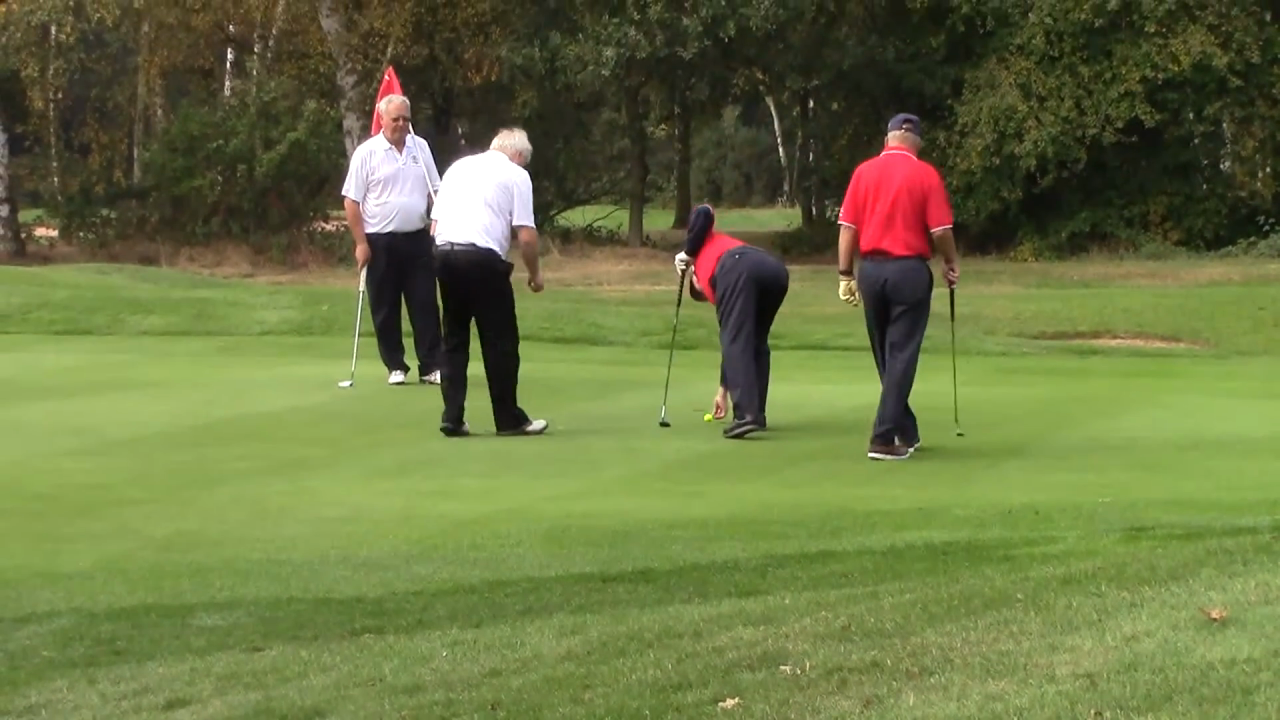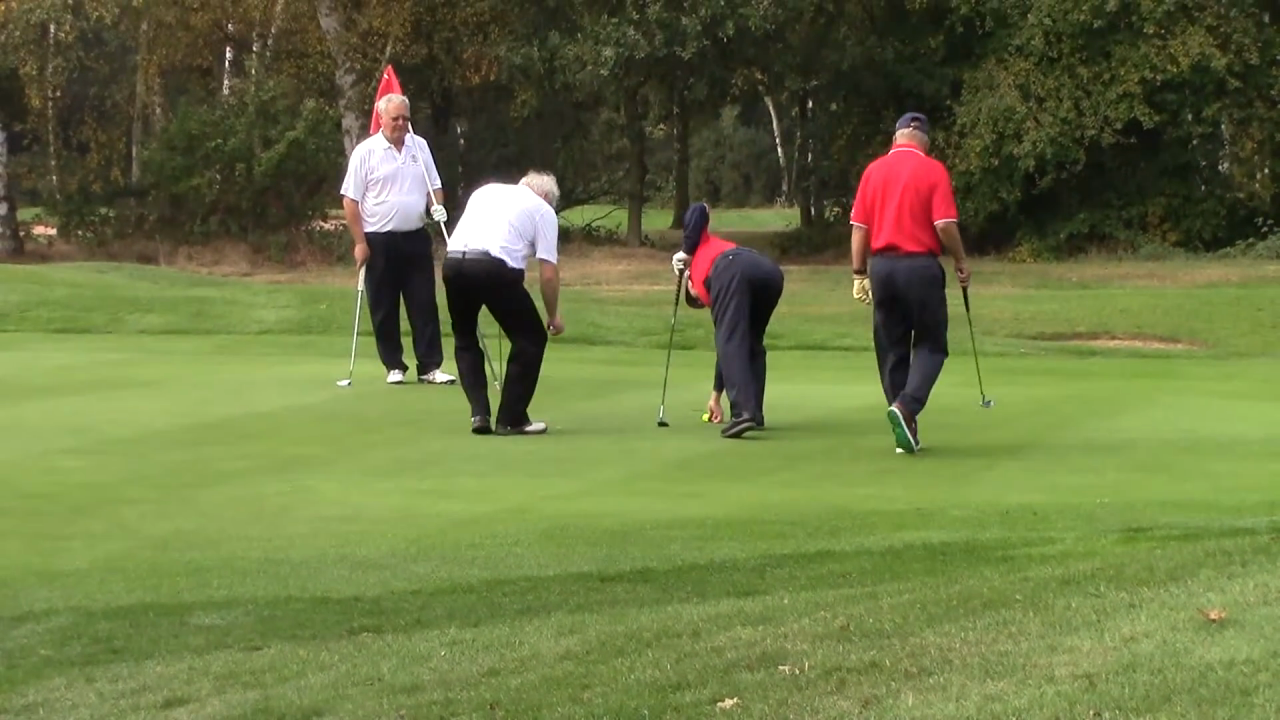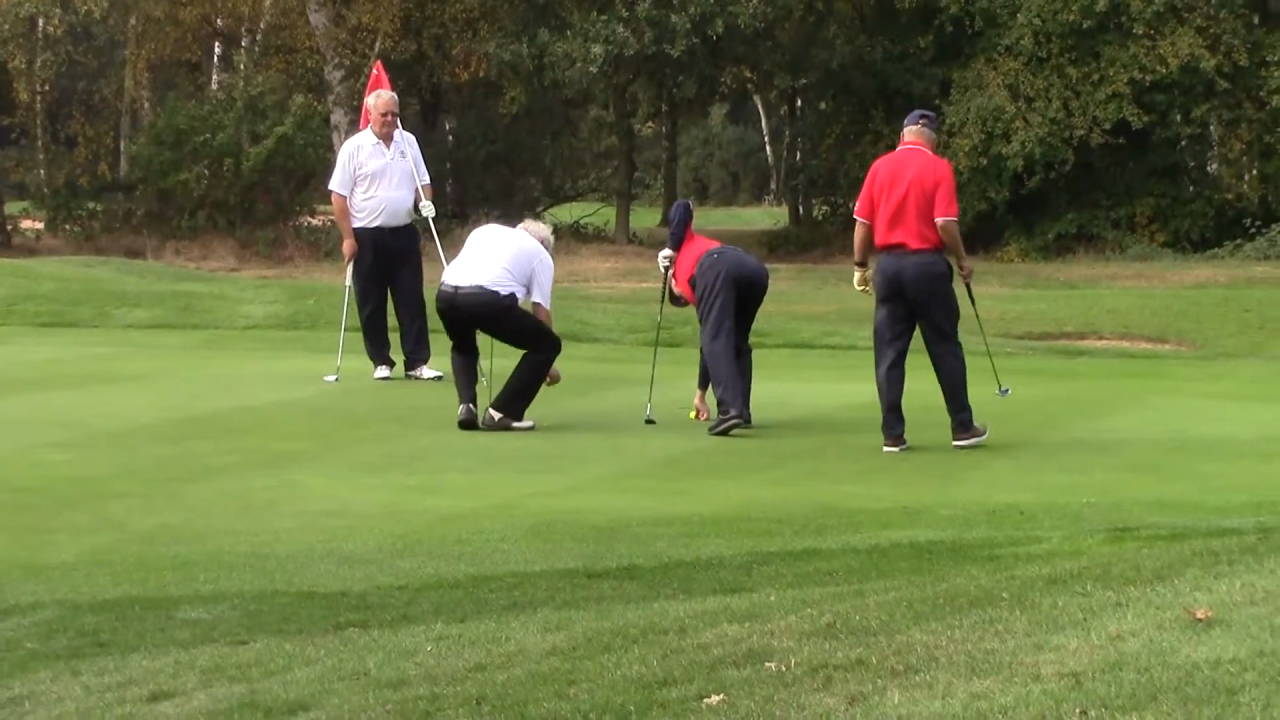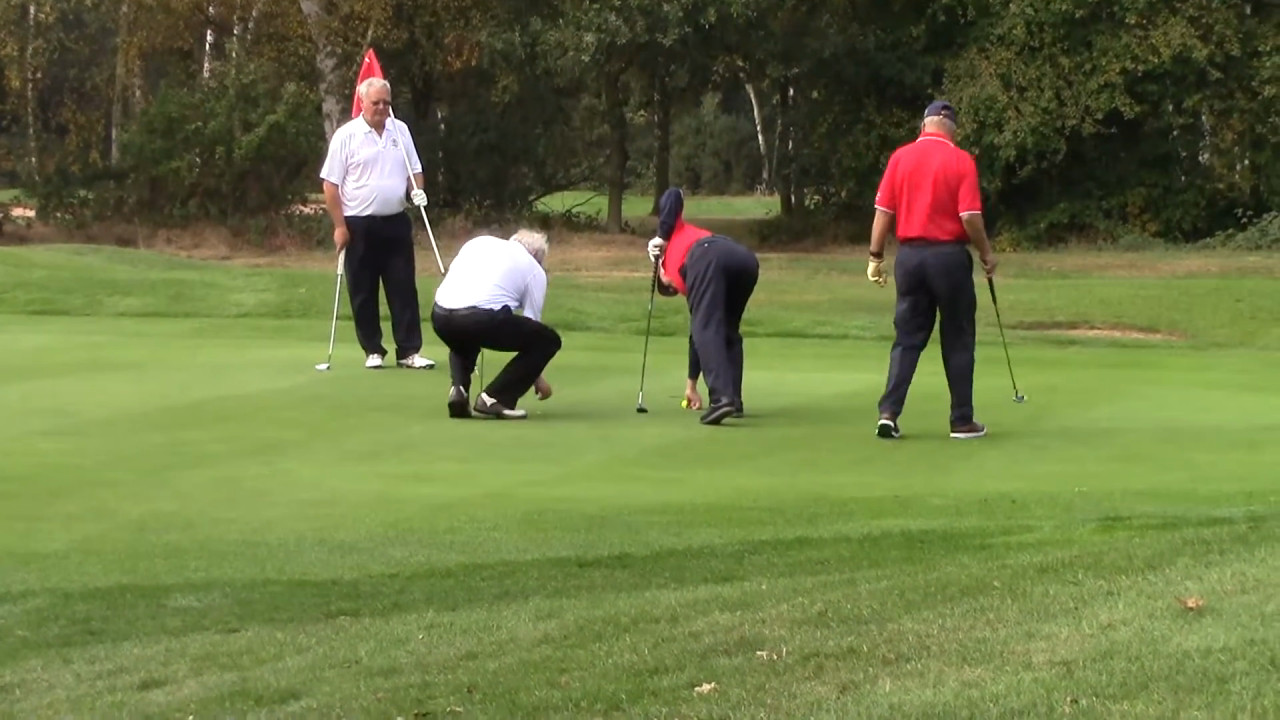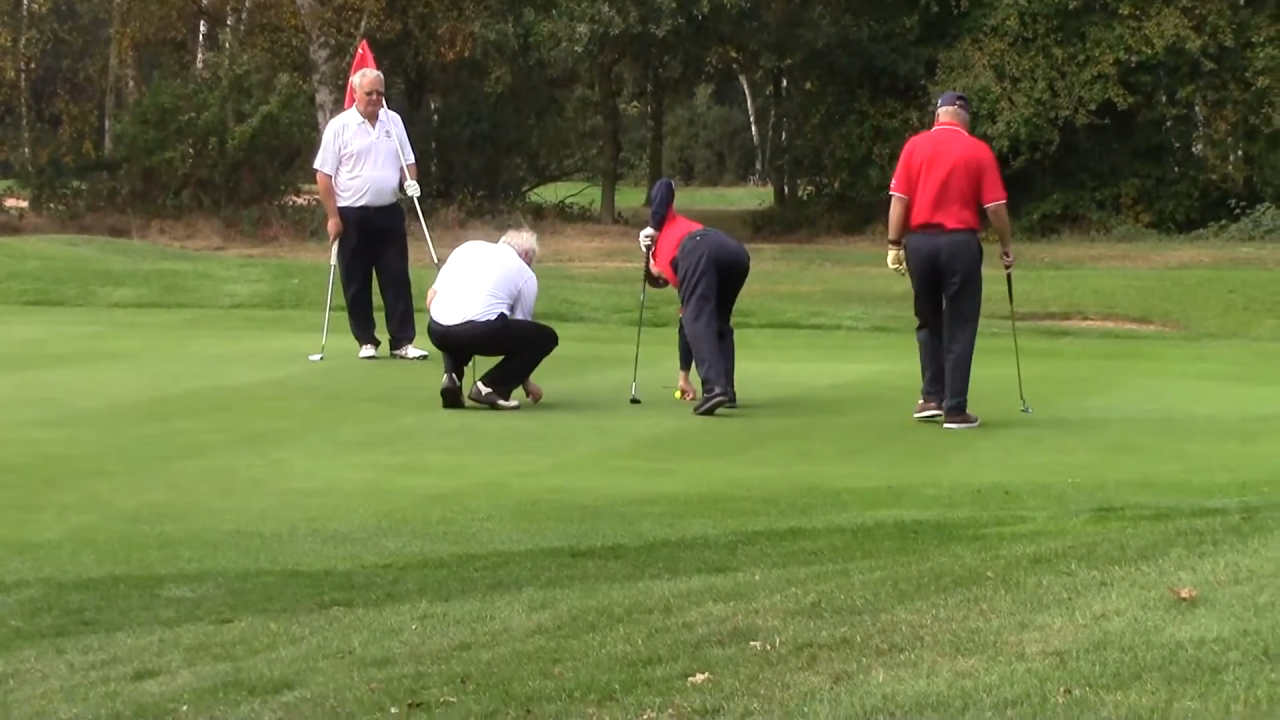
dt=0.3s
person 1, frame 1
left shoulder: (863, 171)
right shoulder: (926, 174)
left elbow: (847, 228)
right elbow: (941, 230)
left wrist: (845, 275)
right wrist: (952, 264)
left hip: (871, 270)
right hip: (909, 270)
left knee: (885, 356)
right knee: (901, 356)
left ankle: (906, 431)
right ankle: (883, 438)
person 1, frame 2
left shoulder: (873, 170)
right shoulder: (933, 169)
left elbow: (859, 228)
right elbow: (945, 224)
left wrist: (859, 274)
right wrist: (960, 263)
left hip: (882, 266)
right hip: (920, 266)
left knee: (891, 353)
right knee: (931, 346)
left ankle: (904, 434)
right ankle: (906, 406)
person 1, frame 3
left shoulder: (879, 166)
right shoulder: (939, 167)
left elbow: (862, 222)
right elbow: (945, 223)
left wrist: (860, 266)
right wrist: (962, 260)
left hip: (888, 264)
right hip: (926, 263)
left knee: (889, 352)
right knee: (944, 347)
left ankle: (893, 434)
right ankle: (962, 427)
person 1, frame 4
left shoulder: (900, 156)
right shoulder: (961, 160)
left elbow: (883, 212)
right elbow: (970, 216)
left wrist: (875, 257)
right wrist: (985, 253)
left hip: (909, 255)
right hip: (949, 255)
left knee: (907, 338)
right knee: (958, 339)
left ankle: (889, 410)
right ankle: (962, 421)
person 1, frame 5
left shoulder: (915, 145)
right shoulder: (979, 150)
left elbow: (899, 199)
right elbow: (995, 206)
left wrist: (895, 244)
right wrist: (1006, 246)
left hip: (920, 242)
right hip: (961, 243)
left knee: (928, 322)
right knee: (960, 328)
left ankle: (932, 397)
right ankle: (955, 410)
person 2, frame 1
left shoulder: (421, 147)
right shoulder: (366, 152)
left elbow: (435, 187)
right elbow: (351, 201)
right wrist: (361, 243)
left hip: (417, 238)
right hip: (380, 241)
left knee: (425, 304)
right knee: (385, 309)
left ankle: (431, 367)
right ankle: (395, 367)
person 2, frame 2
left shoulder: (420, 146)
right shoulder: (365, 152)
left elbow: (434, 185)
right elbow: (350, 200)
left wrist: (438, 206)
right wrist: (360, 242)
left hip: (416, 237)
right hip: (380, 240)
left knee: (425, 304)
right knee: (384, 308)
left ankle: (430, 366)
right ankle: (394, 366)
person 2, frame 3
left shoulder: (409, 141)
right shoulder: (354, 147)
left elbow: (422, 180)
right elbow: (338, 195)
left wrist: (426, 201)
right wrist: (348, 237)
left hip: (404, 233)
right hip: (368, 236)
left knee: (412, 300)
right knee: (371, 304)
left ankle: (417, 362)
right ankle: (381, 362)
person 2, frame 4
left shoulder: (401, 130)
right shoulder: (346, 135)
left elbow: (414, 169)
right elbow: (331, 183)
left wrist: (418, 190)
right wrist: (340, 226)
left hip: (396, 222)
right hip: (359, 224)
left knee: (404, 288)
right knee: (363, 292)
left ankle: (409, 351)
right ankle: (373, 351)
person 2, frame 5
left shoulder: (394, 121)
right shoulder: (339, 126)
left elbow: (407, 160)
right elbow: (324, 174)
left wrist: (411, 181)
right wrist: (333, 216)
left hip: (389, 212)
right hip: (352, 215)
left knee: (397, 279)
right knee: (356, 283)
left ankle: (402, 342)
right ankle: (366, 341)
person 3, frame 1
left shoulder: (707, 245)
left elbow: (703, 213)
right elbow: (737, 338)
left wrist: (687, 253)
right wrist: (723, 389)
left hip: (739, 266)
right hip: (775, 270)
left knee: (736, 340)
right knee: (756, 342)
left ankle: (746, 414)
right ankle: (756, 413)
person 3, frame 2
left shoulder: (702, 248)
left elbow: (699, 210)
right elbow: (727, 344)
left wrist: (685, 251)
right wrist: (715, 396)
left hip: (733, 268)
right hip: (771, 273)
left knee: (731, 343)
right knee: (752, 344)
left ankle: (743, 413)
right ankle: (754, 413)
person 3, frame 3
right shoulder: (698, 293)
left elbow: (683, 207)
right elbow: (708, 345)
left wrist: (671, 248)
right wrist: (700, 395)
left hip: (718, 267)
right hip: (755, 271)
left knee: (716, 340)
right knee: (738, 342)
left ankle: (730, 409)
right ankle: (742, 410)
person 3, frame 4
right shoulder: (687, 284)
left elbow: (674, 195)
right elbow: (695, 333)
left wrist: (661, 237)
right wrist: (692, 384)
left hip: (710, 256)
right hip: (746, 260)
left knee: (707, 330)
right knee: (729, 331)
left ankle: (721, 398)
right ankle: (733, 399)
person 3, frame 5
right shoulder: (681, 278)
left elbow: (665, 186)
right elbow: (686, 324)
left wrist: (653, 227)
right wrist: (685, 376)
left hip: (700, 249)
right hip: (737, 254)
left knee: (698, 321)
right knee: (720, 323)
left ankle: (714, 388)
right ankle: (726, 389)
person 4, frame 1
left shoulder: (457, 166)
right shoulder: (516, 174)
left elbow: (435, 223)
right elbow: (526, 235)
right wrist: (535, 273)
left hip: (444, 253)
right hip: (483, 258)
left knee: (454, 337)
right knee: (500, 339)
left ankle: (452, 417)
right ankle: (509, 419)
person 4, frame 2
left shoulder: (486, 190)
right shoulder: (543, 209)
right elbow: (548, 271)
left wrist: (470, 292)
right wrist: (553, 315)
left hip: (452, 262)
right hip: (494, 267)
left knee: (465, 340)
right knee: (532, 338)
left ankle: (479, 413)
right ankle: (512, 418)
person 4, frame 3
left shoulder: (485, 230)
right shoulder: (540, 254)
right elbow: (541, 312)
right wrist: (548, 367)
left hip: (446, 294)
right hip: (488, 299)
left knee: (463, 347)
right knee: (548, 346)
left ankle: (467, 405)
right ankle: (503, 412)
person 4, frame 4
left shoulder: (478, 242)
right shoulder: (534, 268)
left elbow: (440, 292)
right elbow: (531, 327)
right wrist: (537, 379)
left hip: (441, 316)
right hip: (482, 317)
left knee: (463, 342)
right knee: (549, 341)
left ankle: (458, 389)
right ankle: (497, 397)
person 4, frame 5
left shoulder: (467, 247)
right shoulder: (525, 273)
left elbow: (431, 298)
right elbow: (522, 330)
right wrist: (526, 382)
left hip: (436, 330)
right hip: (478, 330)
right knee: (546, 338)
left ankle: (451, 377)
right ankle: (491, 387)
